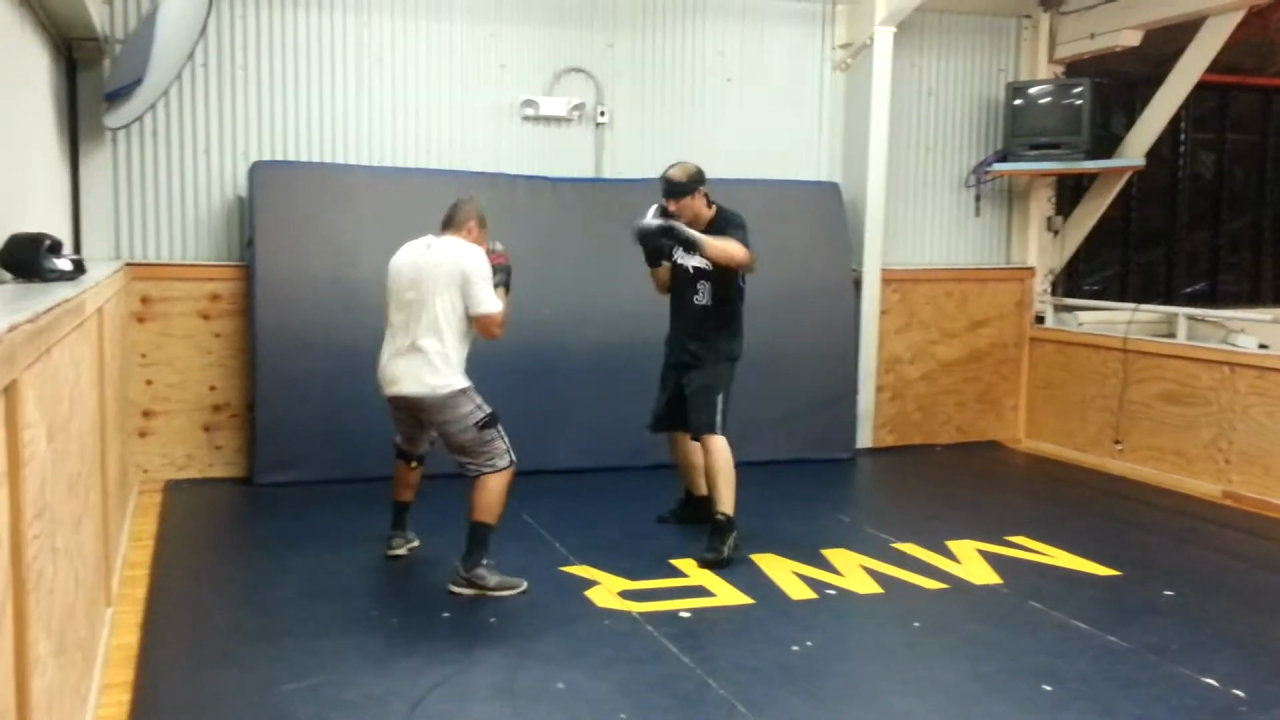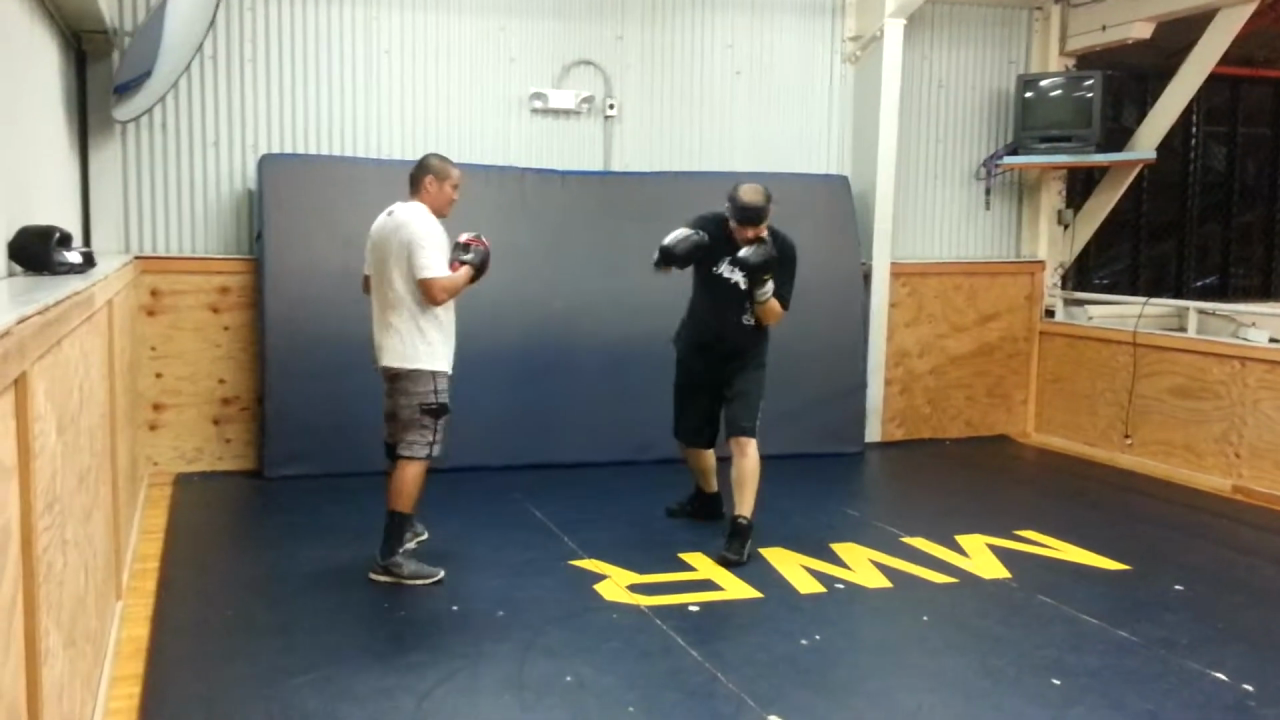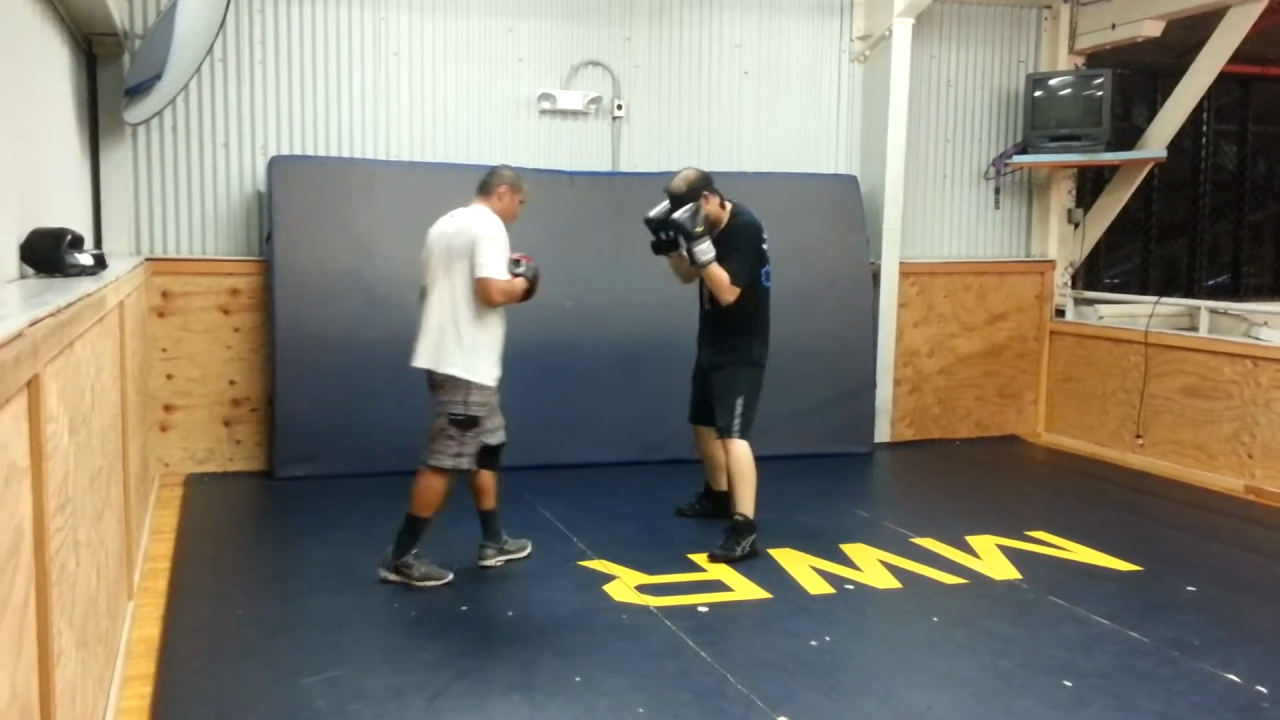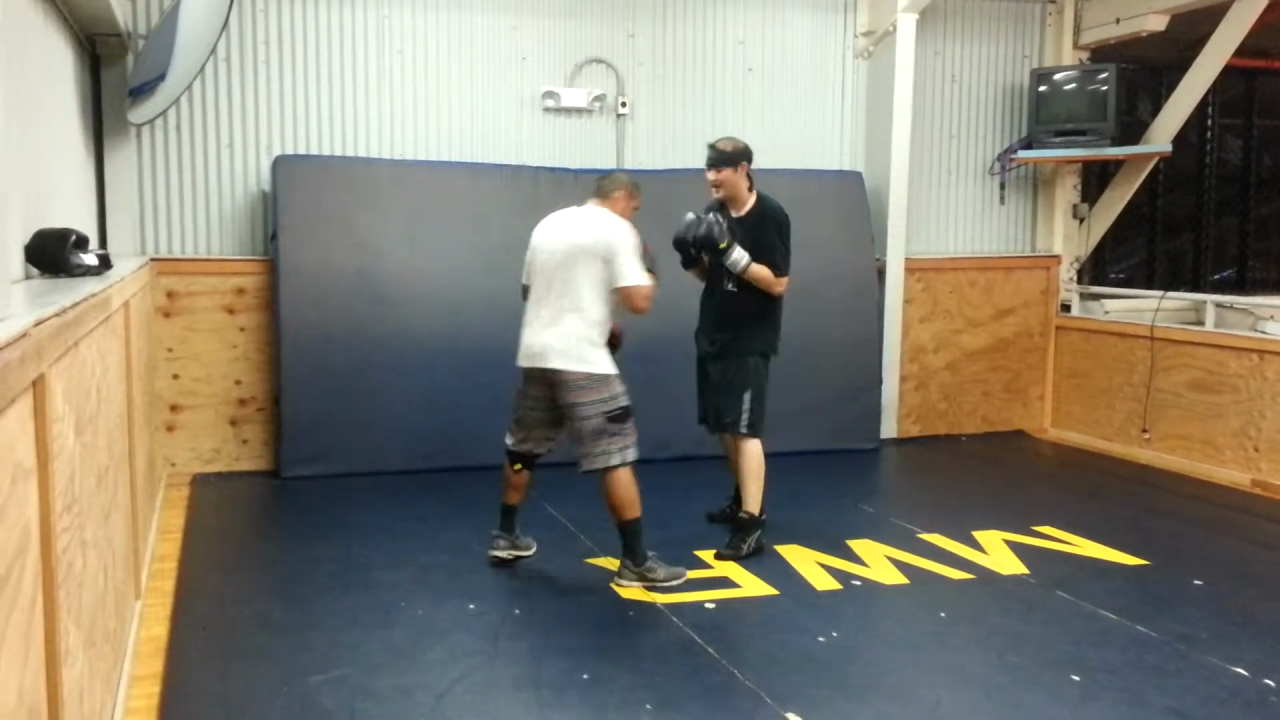
dt=0.7s
person 1, frame 1
left shoulder: (403, 255)
right shoulder: (471, 259)
right elbow: (491, 327)
right wrist: (500, 285)
left hip: (394, 380)
right hip: (439, 384)
left knee: (411, 451)
right knee: (498, 463)
left ankle: (399, 533)
right ankle: (472, 569)
person 1, frame 2
left shoulder: (384, 221)
right shoulder: (423, 224)
left elbow: (372, 283)
right elbow: (437, 291)
right wrist: (470, 264)
left hip: (394, 352)
right hip: (421, 356)
left knee: (401, 446)
right knee: (415, 452)
left ankle: (404, 525)
right ankle: (390, 556)
person 1, frame 3
left shoulder: (445, 225)
right shoulder: (488, 226)
right elbow: (494, 291)
right wrist: (523, 282)
left hip: (446, 356)
right hip: (463, 363)
left knee: (486, 448)
right knee: (446, 461)
left ankle: (494, 541)
right ankle: (399, 557)
person 1, frame 4
left shoulder: (548, 225)
right shoulder: (616, 231)
right elbow: (639, 302)
right wrist: (645, 272)
left hip: (536, 357)
right hip: (582, 363)
left knee: (523, 447)
right knee: (616, 457)
left ankle: (505, 535)
right ankle: (636, 561)
person 2, frame 1
left shoulder: (728, 222)
right shoulder: (677, 226)
left elbow: (741, 256)
left wrist: (687, 235)
right wrist: (655, 254)
left hip: (716, 347)
right hip: (681, 344)
left knee: (711, 432)
right knee: (676, 427)
left ankle: (723, 526)
right ankle: (698, 501)
person 2, frame 2
left shoulder: (783, 249)
right shoulder: (709, 227)
left elbow: (773, 318)
right elbow: (682, 242)
left wrist: (761, 279)
right wrist: (672, 249)
left hip: (745, 360)
right hip: (697, 354)
left knee: (742, 439)
right knee: (691, 438)
left ankle: (741, 528)
right ankle: (707, 498)
person 2, frame 3
left shoulder: (744, 227)
right shoulder: (706, 226)
left elbow: (728, 293)
right elbow: (688, 274)
left wrist: (699, 241)
right wrist: (667, 243)
left hip: (742, 350)
right hip: (712, 345)
left knee: (732, 434)
right knee: (703, 424)
left ankle: (744, 528)
right ankle: (718, 496)
person 2, frame 4
left shoulder: (771, 215)
right shoulder: (715, 210)
left elbow: (778, 284)
left wrist: (730, 250)
right wrist: (692, 254)
left hip: (748, 342)
right hip: (712, 337)
left knee: (744, 431)
right knee: (725, 429)
left ankle: (751, 526)
right ankle: (744, 500)
